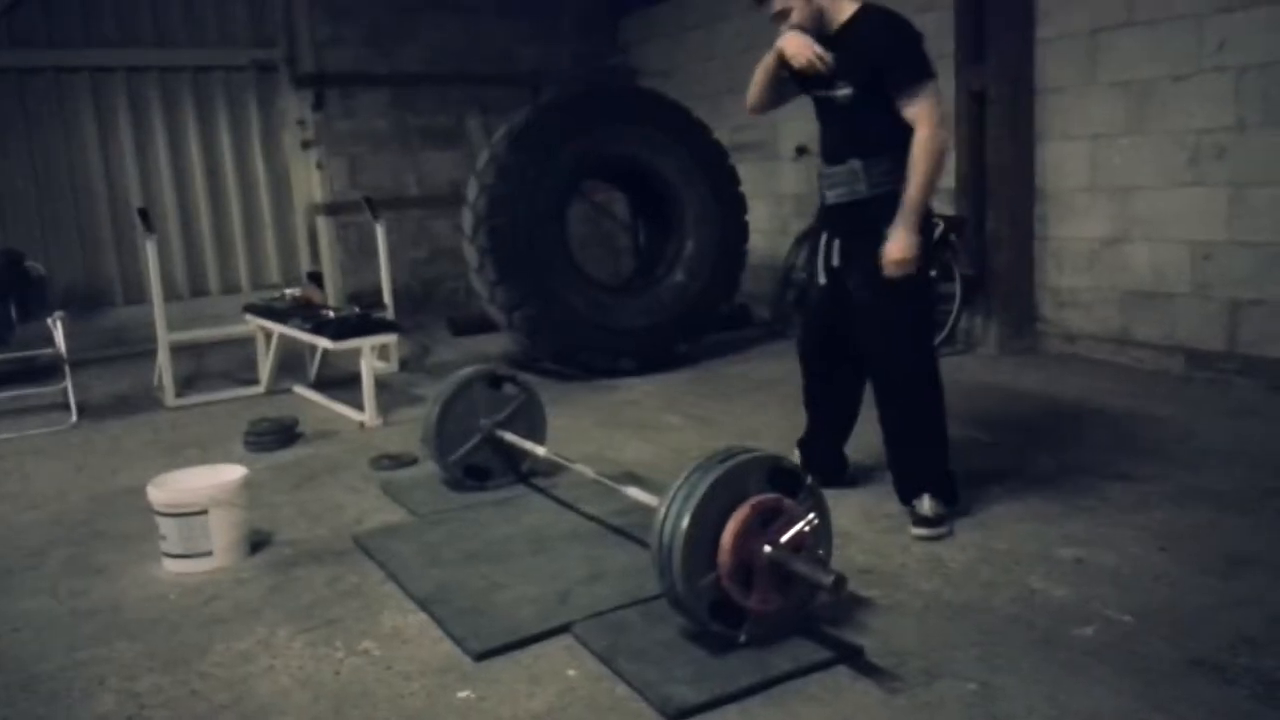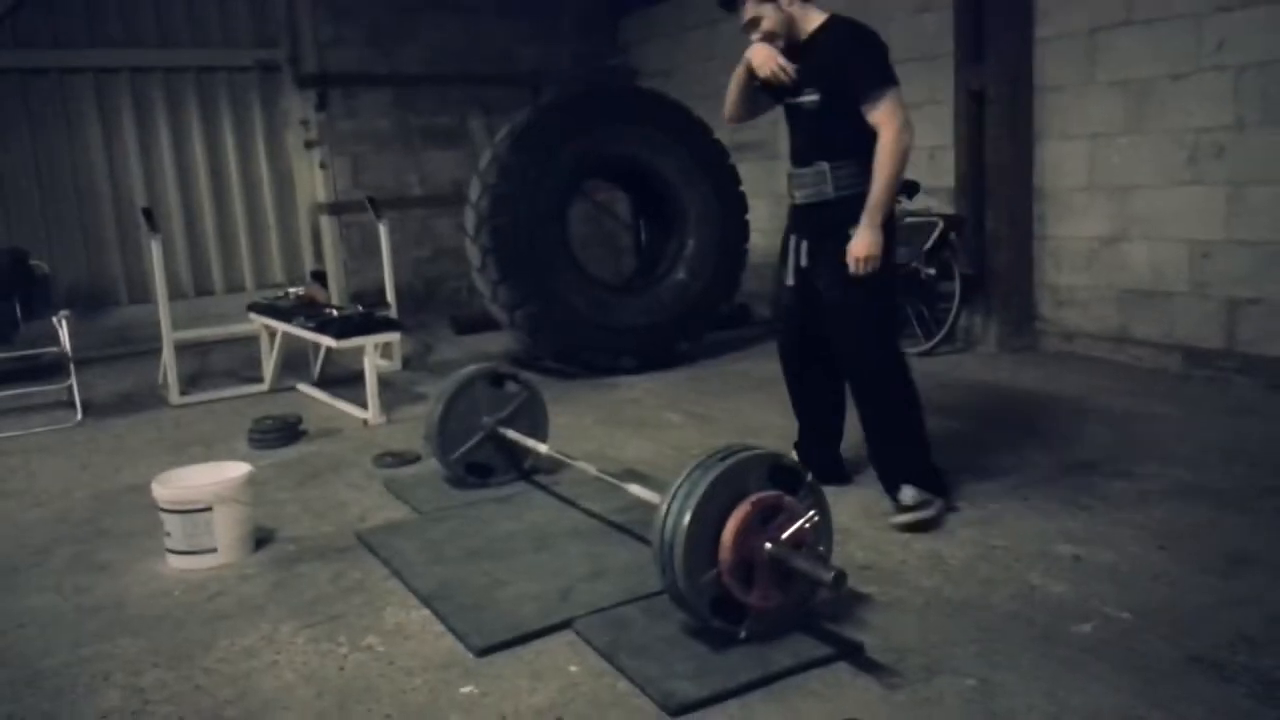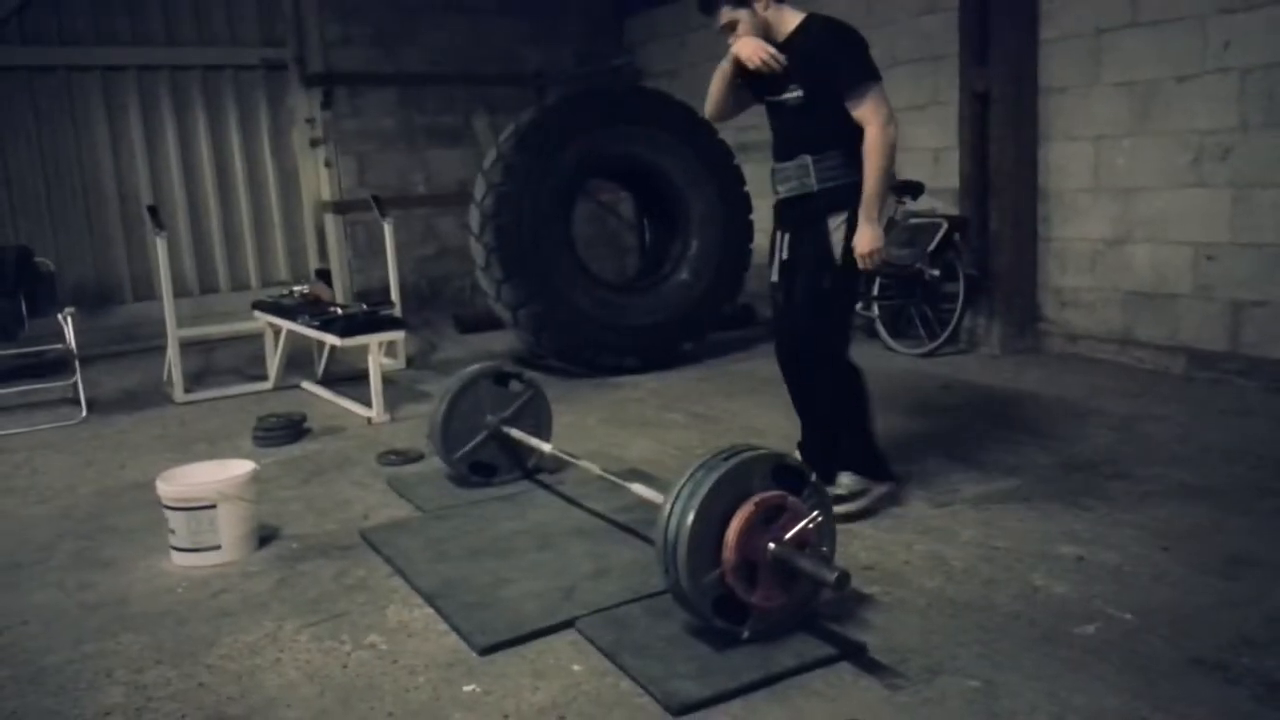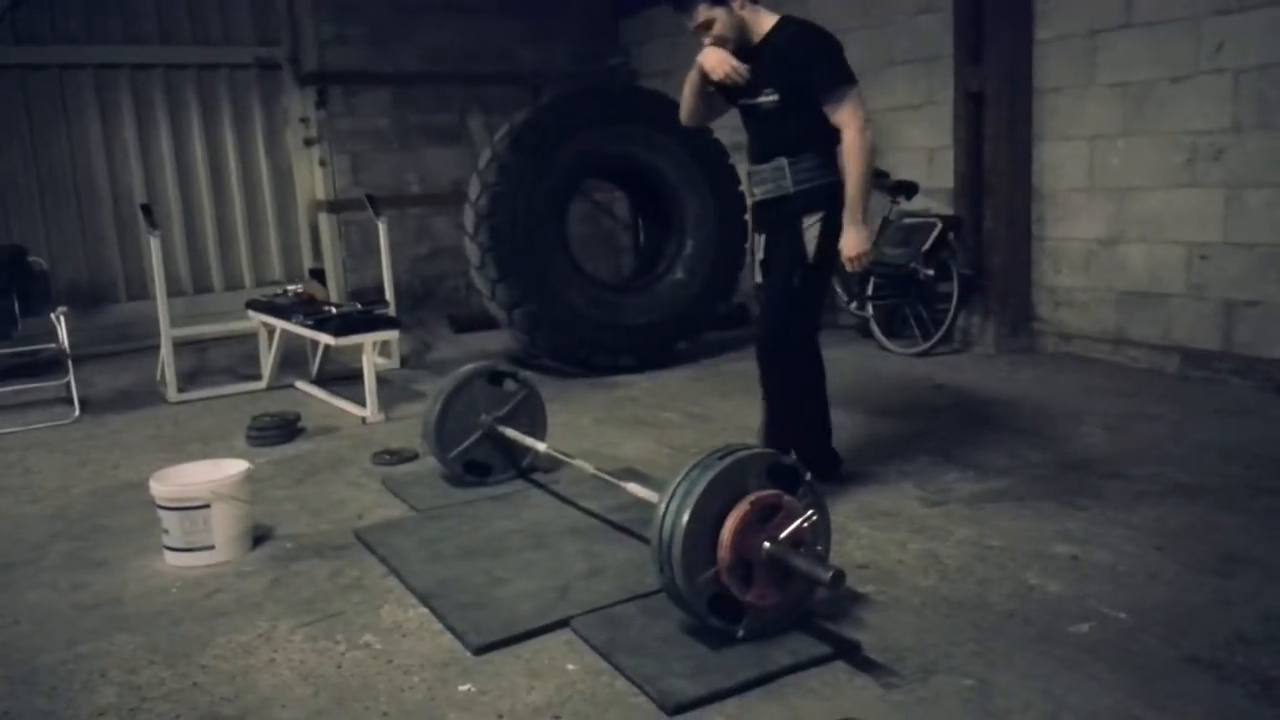
dt=0.2s
person 1, frame 1
right shoulder: (814, 46)
left elbow: (930, 127)
right elbow: (757, 103)
left wrist: (907, 226)
right wrist: (780, 48)
left hip: (883, 223)
right hip: (836, 221)
left knee: (899, 359)
right knee: (821, 346)
left ankle: (928, 490)
right ankle: (819, 457)
person 1, frame 2
right shoulder: (789, 56)
left elbow: (895, 131)
right elbow: (735, 113)
left wrist: (871, 225)
right wrist: (751, 59)
left hip: (851, 225)
right hip: (807, 223)
left knee: (868, 354)
right knee: (800, 346)
left ankle: (916, 482)
right ankle: (817, 458)
person 1, frame 3
right shoulder: (767, 59)
left elbow: (879, 125)
right elbow: (716, 111)
left wrist: (869, 219)
right wrist: (735, 56)
left hip: (833, 215)
right hip: (792, 216)
left knee: (819, 342)
right knee: (794, 344)
left ankle: (864, 469)
right ankle: (821, 458)
person 1, frame 4
left shoulder: (804, 43)
right shoulder: (740, 59)
left elbow: (856, 129)
right elbow: (691, 117)
left wrist: (854, 222)
right wrist: (701, 65)
left hip: (811, 215)
right hip: (771, 216)
left knee: (780, 340)
right knee: (789, 340)
right ankle: (816, 460)
